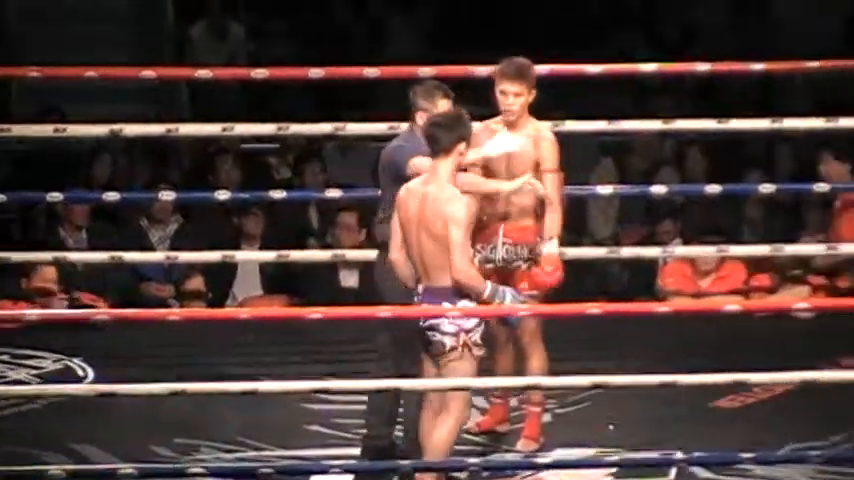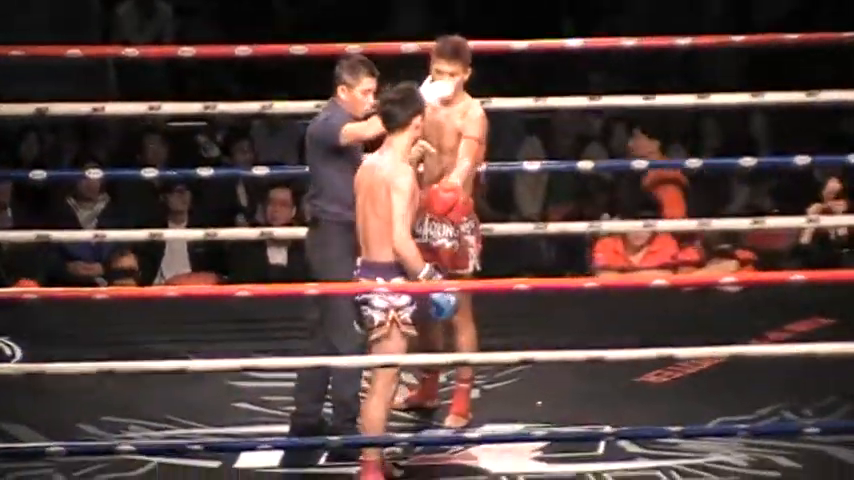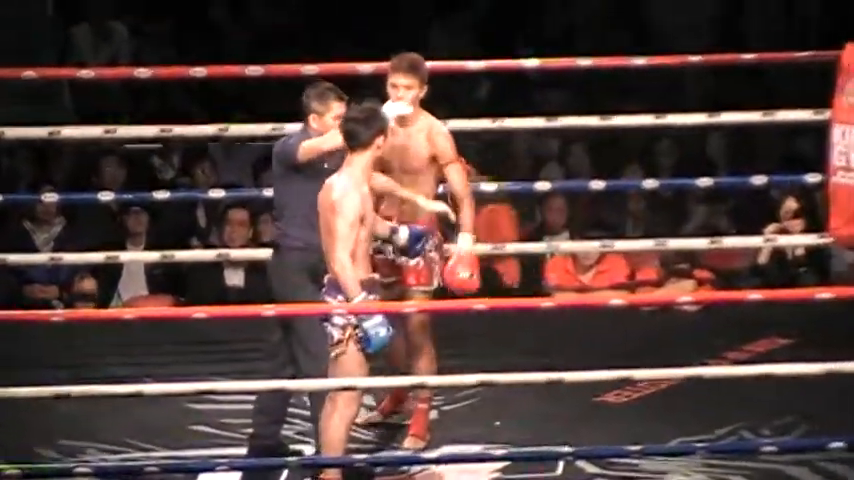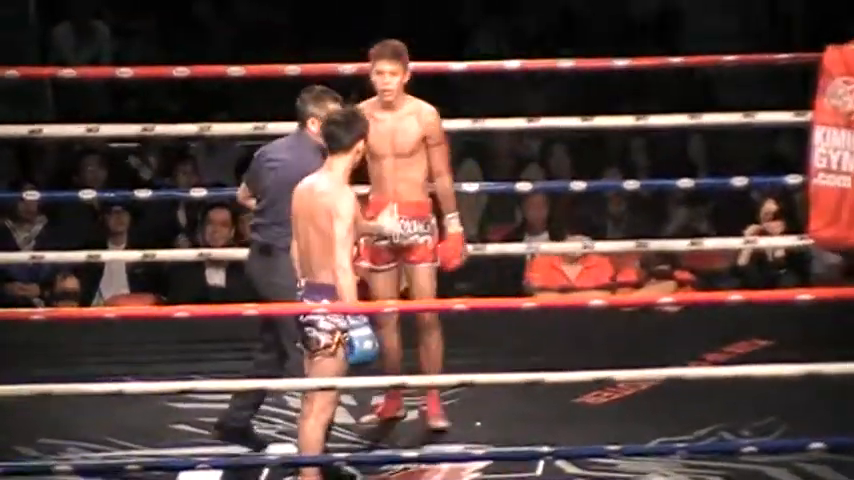
dt=0.5s
person 1, frame 1
left shoulder: (543, 139)
right shoulder: (482, 134)
left elbow: (553, 200)
left wrist: (551, 246)
left hip: (526, 241)
right hip: (489, 238)
left knee: (529, 335)
right knee: (497, 331)
left ankle: (533, 424)
right ankle: (499, 410)
person 1, frame 2
left shoulder: (473, 114)
right shoulder: (424, 106)
left elbow: (465, 162)
left wrist: (454, 183)
left hip: (456, 221)
right hip: (423, 216)
left knee: (459, 312)
left ankle: (462, 400)
right ankle: (428, 387)
person 1, frame 3
left shoulder: (435, 133)
left elbow: (462, 192)
left wrist: (465, 242)
left knee: (418, 330)
left ankle: (421, 419)
right ankle: (397, 395)
person 1, frame 4
left shoulder: (425, 115)
right shoulder: (358, 115)
left elbow: (442, 174)
left wrist: (453, 224)
left hip: (416, 217)
right hip: (376, 218)
left knee: (426, 315)
right knee: (384, 316)
left ankle: (433, 400)
right ankle: (392, 399)
person 2, frame 1
left shoulder: (431, 147)
right shoulder: (398, 151)
left elbow: (455, 180)
right elbow: (429, 170)
left wrist: (506, 186)
right wrist: (481, 152)
left knee: (396, 351)
right knee: (404, 351)
left ankle: (378, 442)
right ankle: (409, 447)
person 2, frame 2
left shoulder: (350, 124)
right shoulder: (324, 125)
left elbow: (364, 168)
right elbow: (365, 131)
left hip: (344, 235)
right hip: (331, 237)
left knee: (326, 331)
right knee: (346, 335)
left ankle: (307, 418)
right ankle: (345, 432)
person 2, frame 3
left shoulder: (334, 154)
right shoulder: (288, 149)
left elbow: (368, 178)
right elbow: (321, 146)
left wrist: (419, 200)
left hip: (312, 260)
right hip: (293, 262)
left knee: (289, 354)
right knee: (318, 356)
left ankle: (263, 438)
person 2, frame 4
left shoulder: (268, 151)
right shoulder: (312, 163)
left elbow: (245, 197)
left hip: (261, 257)
right hip: (284, 263)
left knee: (274, 348)
right knee: (307, 357)
left ankle: (235, 420)
person 3, frame 1
left shoulder: (406, 193)
right shoulder: (456, 201)
left elbow: (396, 256)
right elbow: (462, 272)
right wrist: (498, 295)
left hip: (425, 304)
right hip: (455, 309)
left knee: (434, 403)
right knee: (455, 410)
person 3, frame 2
left shoulder: (370, 163)
right shoulder: (400, 172)
right elbow: (401, 241)
right wrist: (433, 279)
left hip: (371, 274)
right hip: (390, 280)
left knee: (382, 380)
right knee: (384, 384)
person 3, frame 3
left shoulder: (337, 182)
right shoulder: (351, 191)
right elbow: (341, 260)
left wrist: (400, 233)
right wrist: (367, 311)
left hip: (341, 295)
right hip: (351, 298)
left knee: (336, 397)
right knee: (346, 400)
person 3, frame 4
left shoulder: (303, 187)
right shoulder: (342, 196)
right elbow: (342, 267)
right wrist: (356, 321)
left hip: (308, 297)
right hip: (330, 303)
left knee: (313, 400)
right knee: (322, 405)
